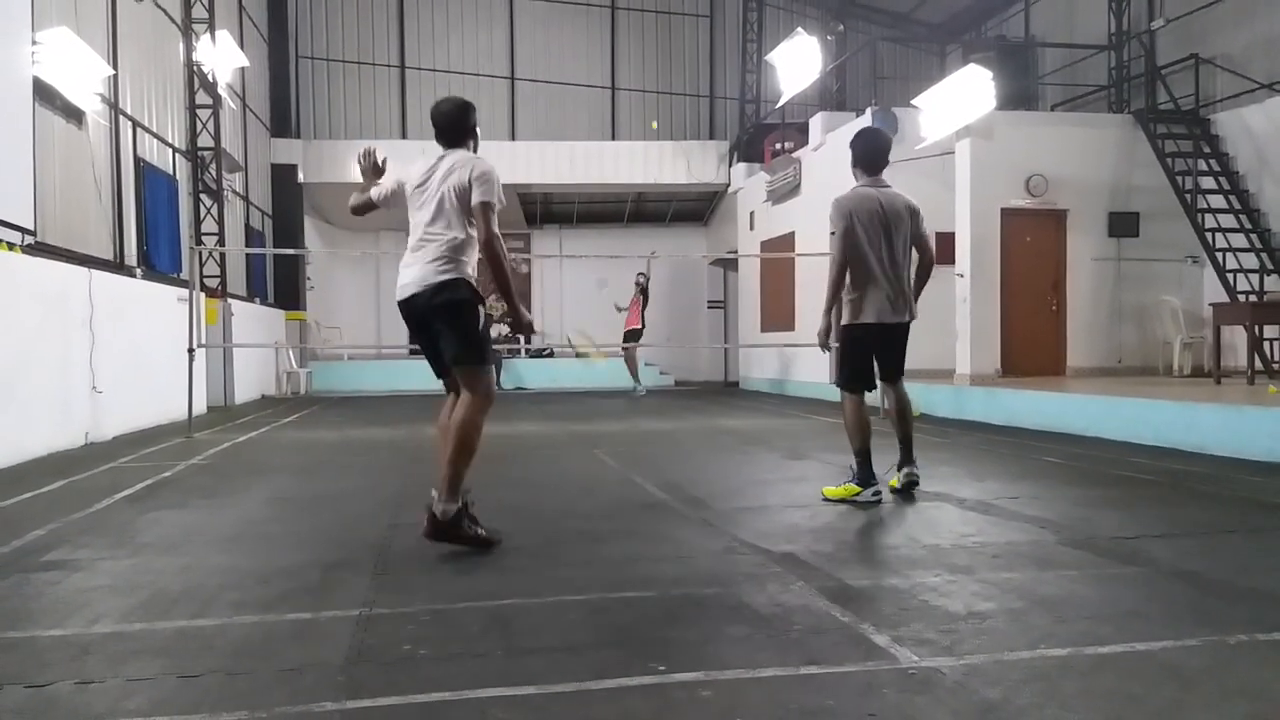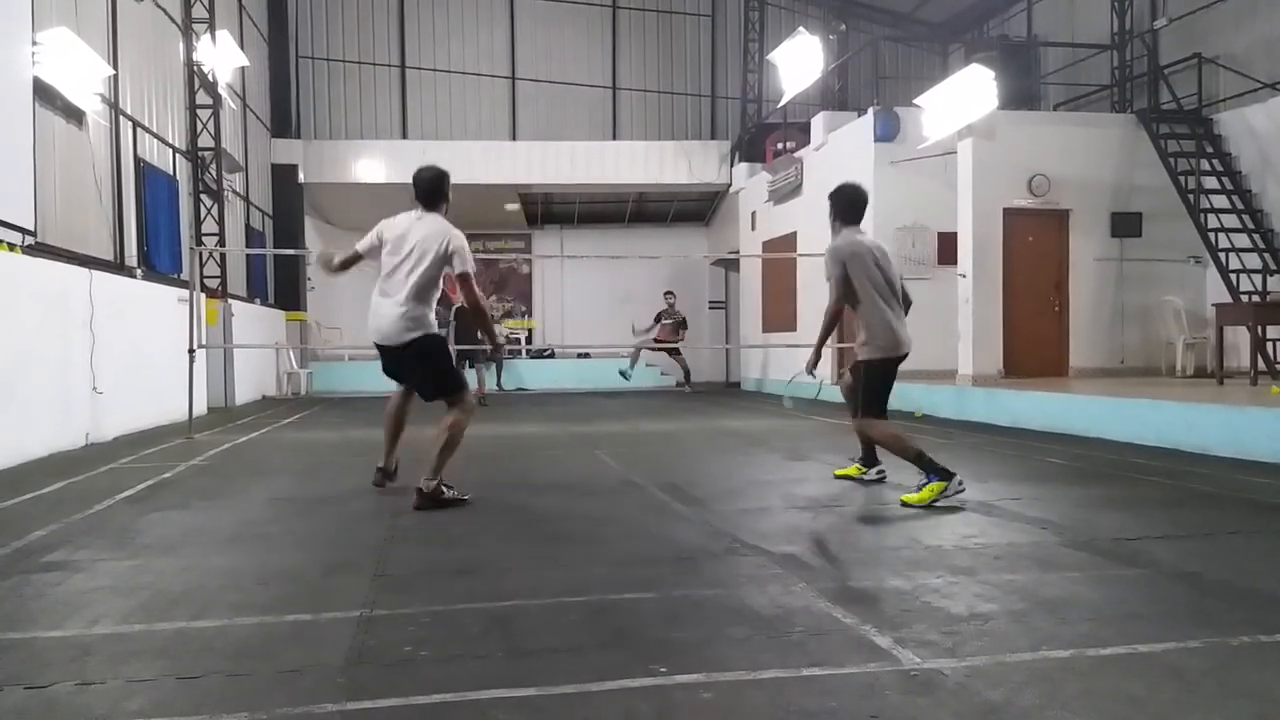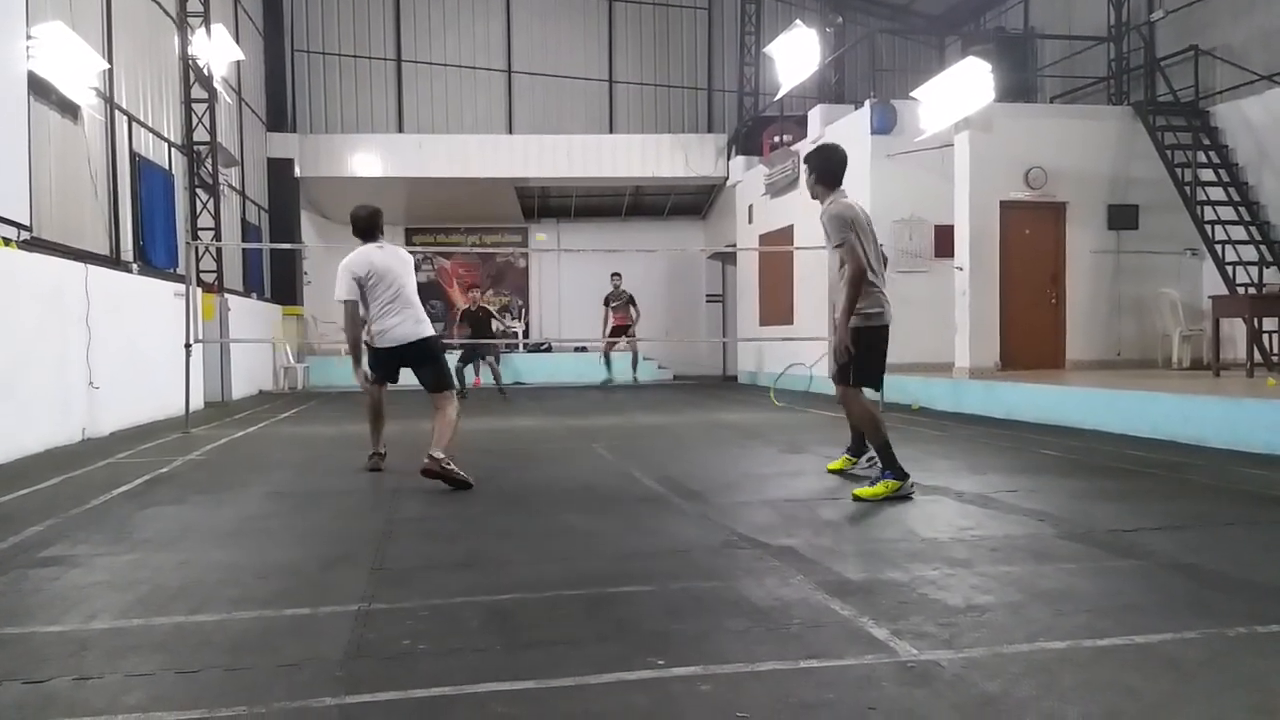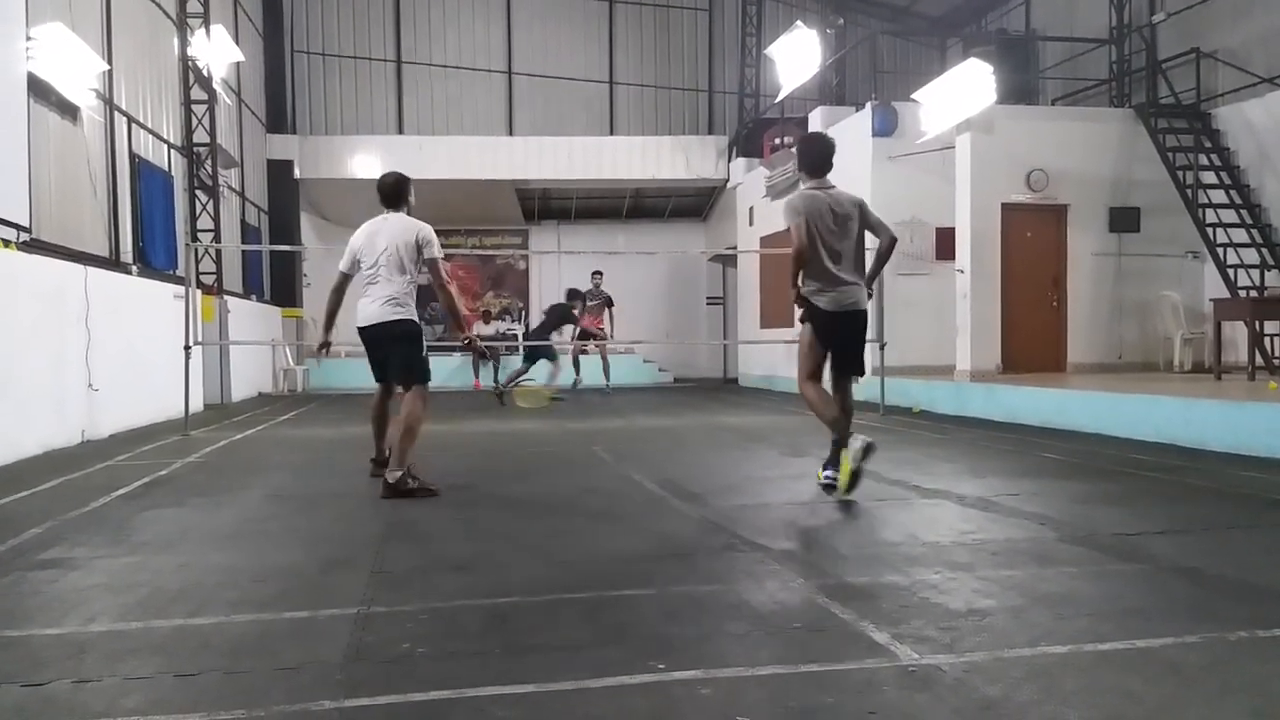
dt=0.5s
person 1, frame 1
left shoulder: (845, 203)
right shoulder: (906, 204)
left elbow: (839, 262)
right elbow: (927, 258)
left wrist: (827, 315)
right wrist: (912, 298)
left hip: (861, 312)
right hip: (898, 313)
left knee: (852, 393)
right knee: (894, 384)
left ankle: (865, 480)
right ankle: (907, 464)
person 1, frame 2
left shoulder: (838, 248)
right shoulder: (877, 247)
left elbow: (837, 305)
right elbow: (906, 298)
left wrist: (817, 350)
left hip: (877, 345)
right hip: (897, 341)
left knee: (866, 422)
right knee: (849, 387)
left ankle: (940, 476)
right ankle: (869, 462)
person 1, frame 3
left shoulder: (833, 212)
right shoulder: (852, 208)
left elbow: (856, 267)
right elbow: (878, 260)
left wrist: (843, 322)
left hip: (864, 318)
right hip: (869, 314)
left knee: (850, 392)
right knee: (844, 383)
left ankle: (895, 474)
right ankle: (859, 450)
person 1, frame 4
left shoulder: (797, 203)
right shoulder: (853, 201)
left elbow: (800, 246)
right elbow: (889, 237)
left wrist: (794, 285)
right wrist: (867, 280)
left hip: (821, 303)
right hip: (856, 304)
left knee: (808, 381)
right knee: (842, 384)
left ankle: (851, 442)
right ankle: (835, 462)
person 2, frame 1
left shoulder: (413, 173)
right shoulder: (479, 170)
left elbow: (357, 205)
right elbow: (488, 241)
left wrist: (370, 177)
right wrist: (515, 308)
left hip: (410, 292)
right hip: (447, 286)
left knee: (458, 392)
right knee: (479, 392)
left ankle: (446, 501)
right ankle: (449, 509)
person 2, frame 2
left shoulder: (389, 226)
right shoulder: (451, 237)
left elbow: (342, 264)
right elbow: (471, 297)
left wrist: (328, 261)
right wrist: (491, 336)
left hip: (382, 331)
right hip: (416, 333)
left knee: (406, 388)
right knee: (461, 404)
left ankle: (386, 466)
right ankle: (430, 486)
person 2, frame 3
left shoulder: (350, 264)
right shoulder: (403, 256)
left elbow: (352, 317)
left wrist: (357, 366)
left hip: (384, 340)
right hip: (422, 335)
left knee: (376, 382)
right knee: (447, 403)
left ankle: (376, 453)
right ankle: (437, 458)
person 2, frame 4
left shoulder: (362, 234)
right shoulder: (420, 230)
left elbow: (338, 287)
right elbow: (442, 284)
left wrist: (326, 332)
right wrist: (462, 328)
left hip: (366, 321)
right hip: (398, 319)
left knee: (386, 388)
right knee: (416, 392)
left ankle: (381, 458)
right ankle: (396, 475)
